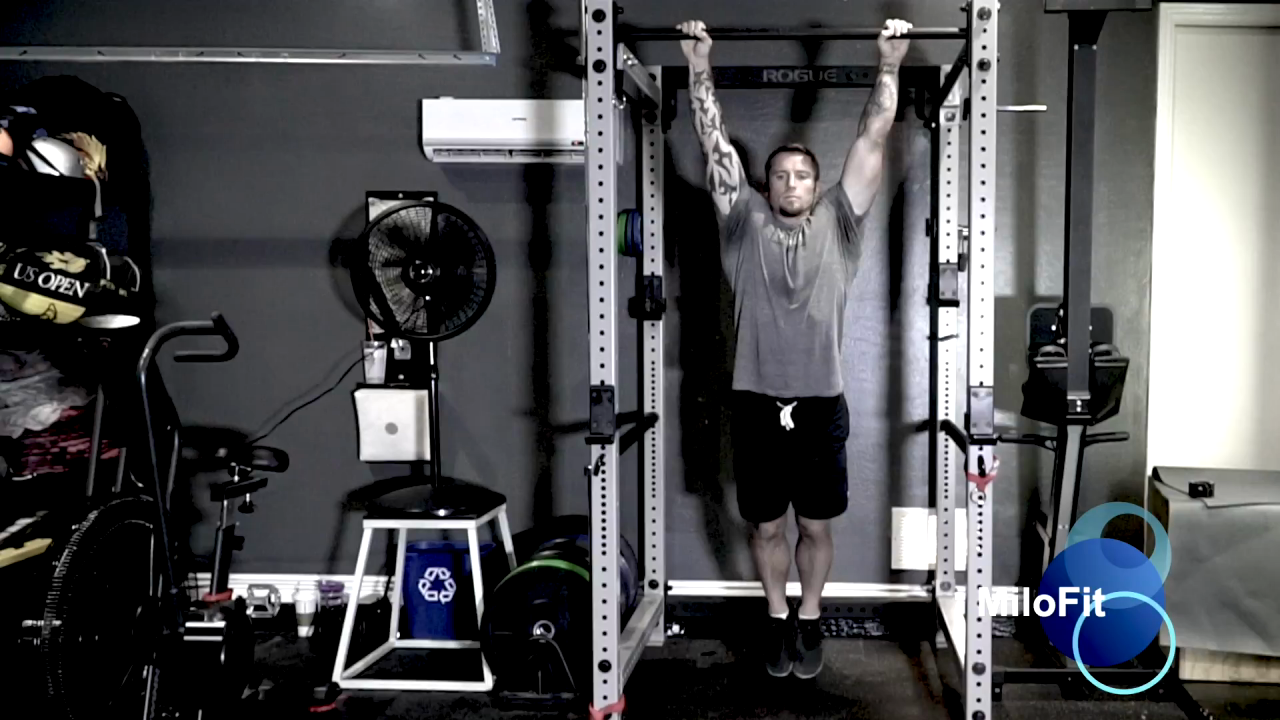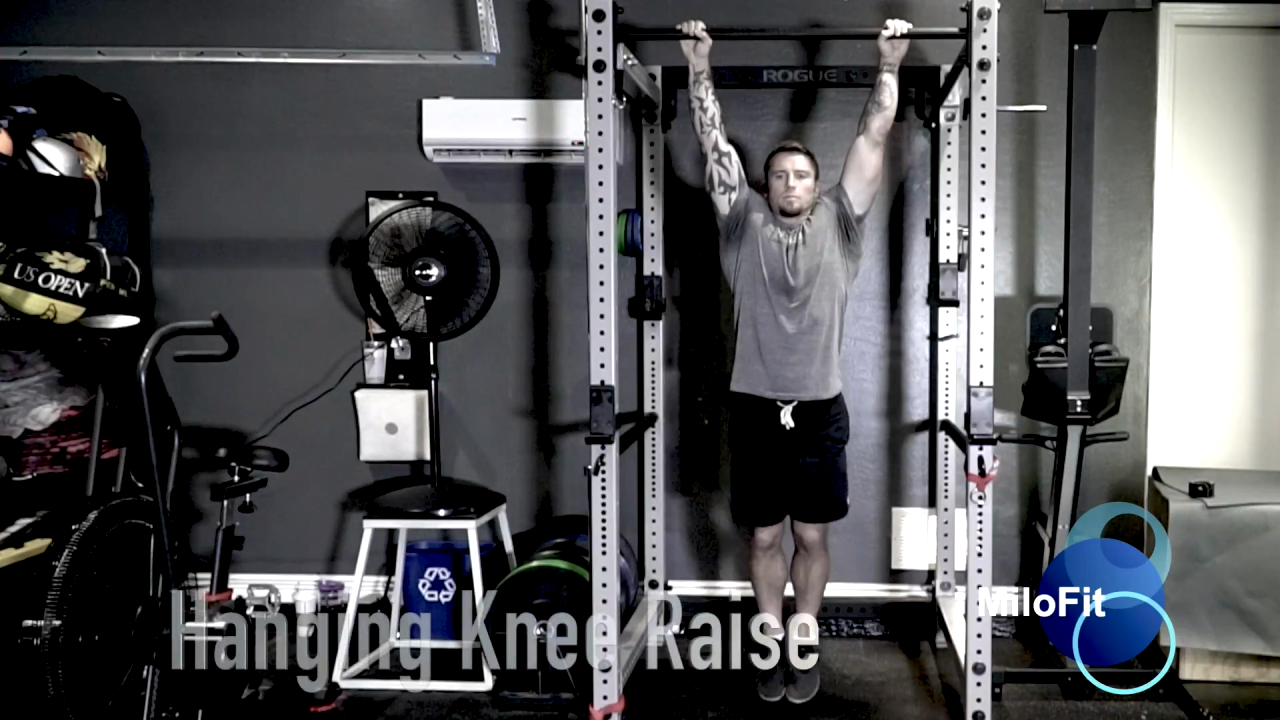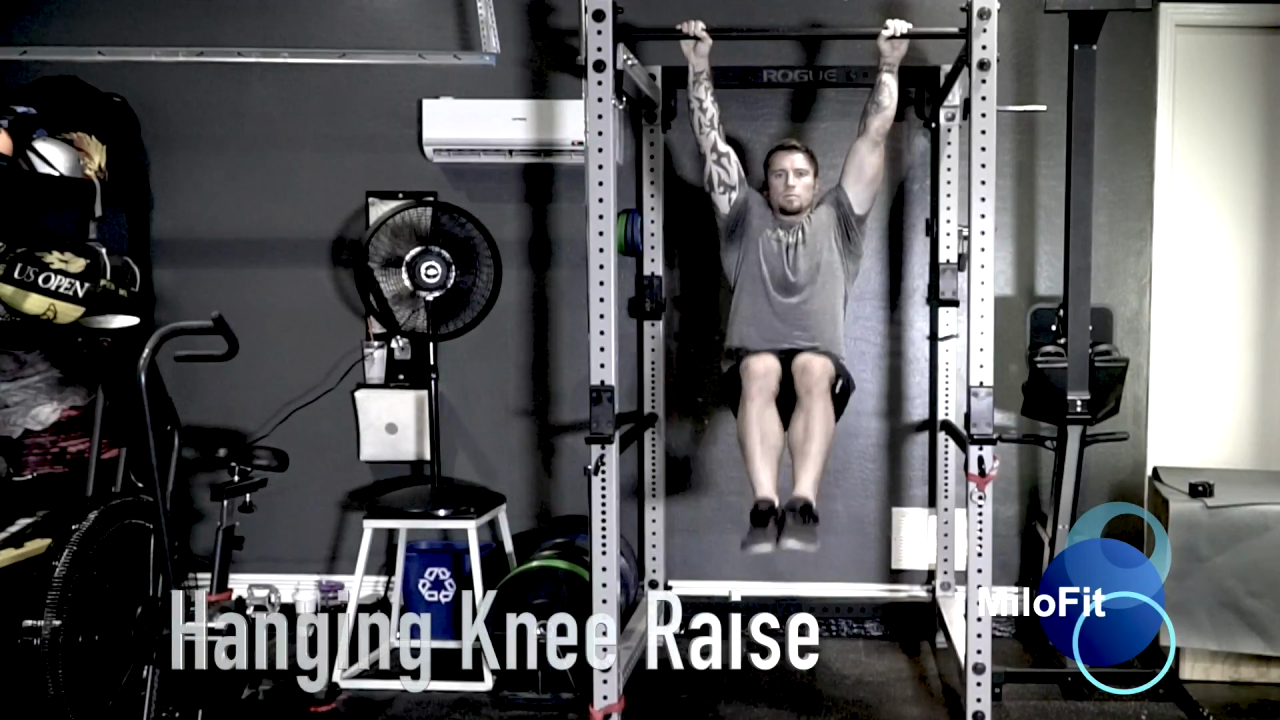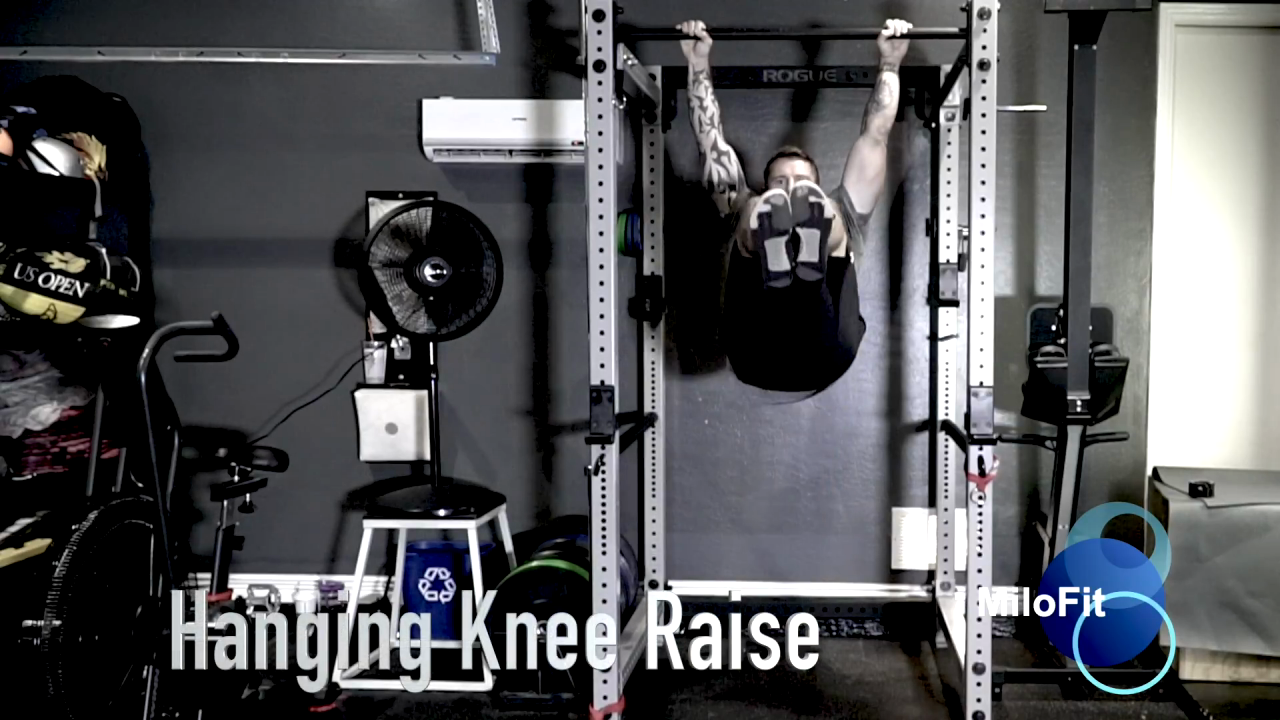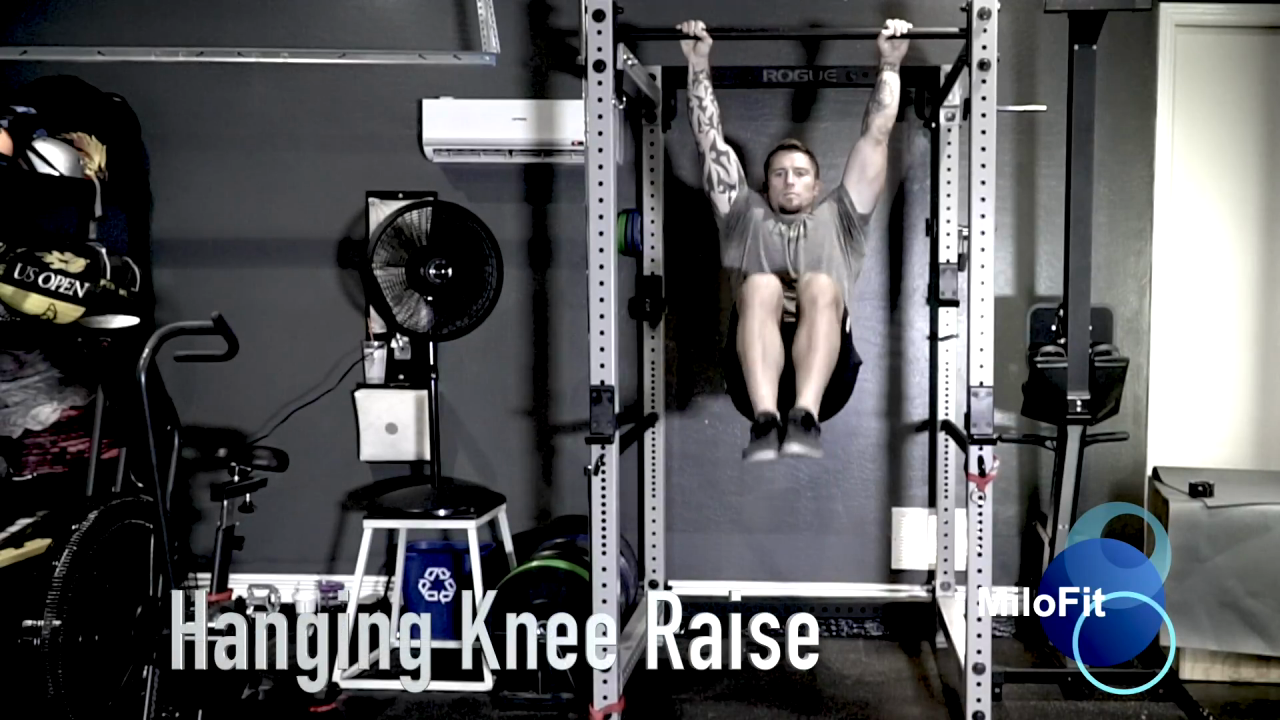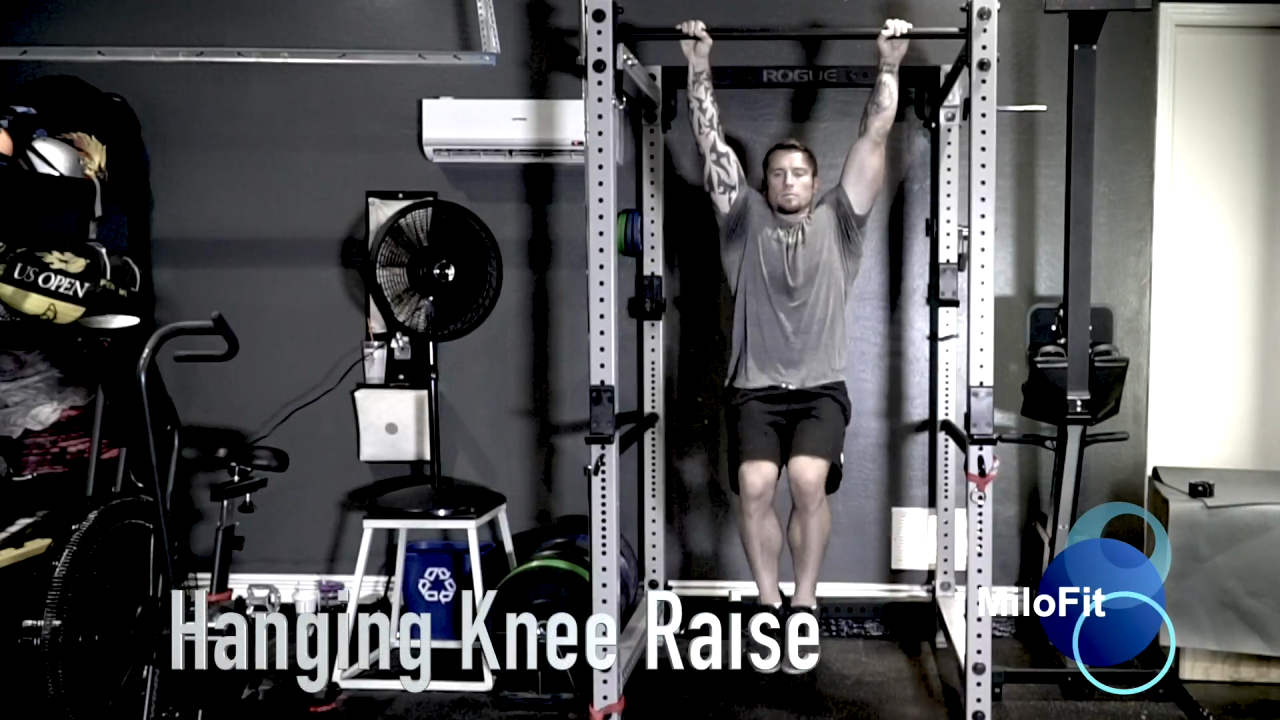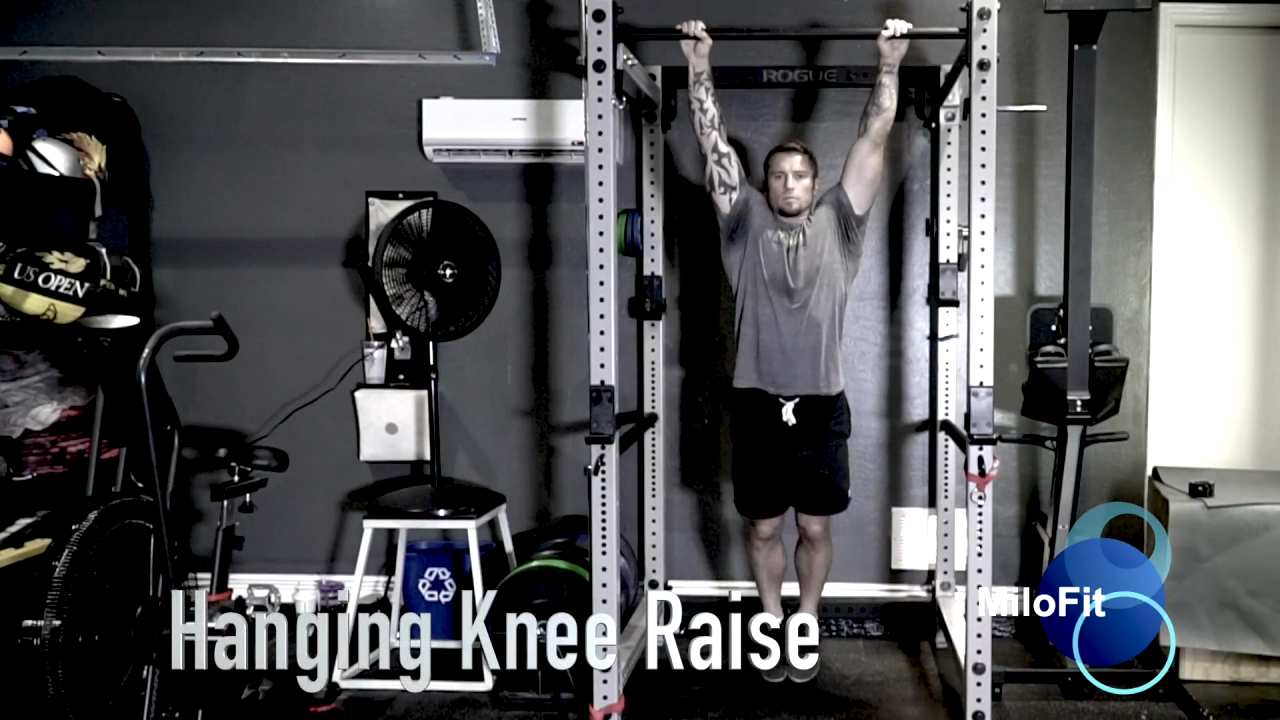
dt=0.4s
person 1, frame 1
left shoulder: (838, 219)
right shoulder: (744, 220)
left elbow: (871, 141)
right elbow: (715, 144)
left wrist: (888, 65)
right wrist: (700, 67)
left hip: (820, 403)
right hip: (756, 403)
left knee: (815, 524)
right knee: (766, 525)
left ankle: (809, 618)
right ankle: (779, 619)
person 1, frame 2
left shoulder: (838, 219)
right shoulder: (743, 220)
left elbow: (871, 139)
right elbow: (714, 144)
left wrist: (889, 66)
right wrist: (699, 68)
left hip: (820, 409)
right hip: (755, 407)
left knee: (811, 536)
right knee: (764, 537)
left ankle: (804, 642)
right ankle: (771, 641)
person 1, frame 3
left shoulder: (837, 216)
right shoulder: (743, 215)
left elbow: (871, 137)
right elbow: (713, 144)
left wrist: (888, 65)
right wrist: (699, 66)
left hip: (820, 373)
right hip: (756, 369)
left knee: (811, 372)
right knee: (759, 372)
left ankle: (801, 507)
right ankle: (766, 509)
person 1, frame 4
left shoulder: (837, 212)
right shoulder: (748, 210)
left elbow: (874, 136)
right elbow: (712, 142)
left wrist: (889, 65)
right wrist: (699, 66)
left hip: (824, 346)
right hip: (758, 348)
left knee: (824, 208)
right knee: (756, 209)
left ankle: (811, 250)
right ankle: (768, 232)
person 1, frame 5
left shoulder: (838, 214)
right shoulder: (746, 215)
left elbow: (875, 138)
right elbow: (711, 142)
left wrist: (889, 64)
right wrist: (698, 66)
left hip: (822, 328)
right hip: (764, 327)
left knee: (819, 287)
right knee: (762, 289)
left ankle: (803, 418)
right ankle: (766, 422)
person 1, frame 6
left shoulder: (838, 219)
right shoulder: (744, 217)
left elbow: (873, 138)
right elbow: (712, 144)
left wrist: (888, 66)
right wrist: (699, 68)
left hip: (820, 389)
right hip: (755, 389)
left knee: (809, 486)
right knee: (754, 487)
left ankle: (803, 613)
right ankle: (769, 613)
person 1, frame 7
left shoulder: (839, 220)
right shoulder: (745, 219)
left elbow: (873, 140)
right elbow: (714, 145)
left wrist: (889, 65)
right wrist: (700, 67)
left hip: (821, 406)
right hip: (757, 404)
left knee: (814, 528)
right knee: (764, 528)
left ankle: (806, 627)
right ankle: (773, 625)
